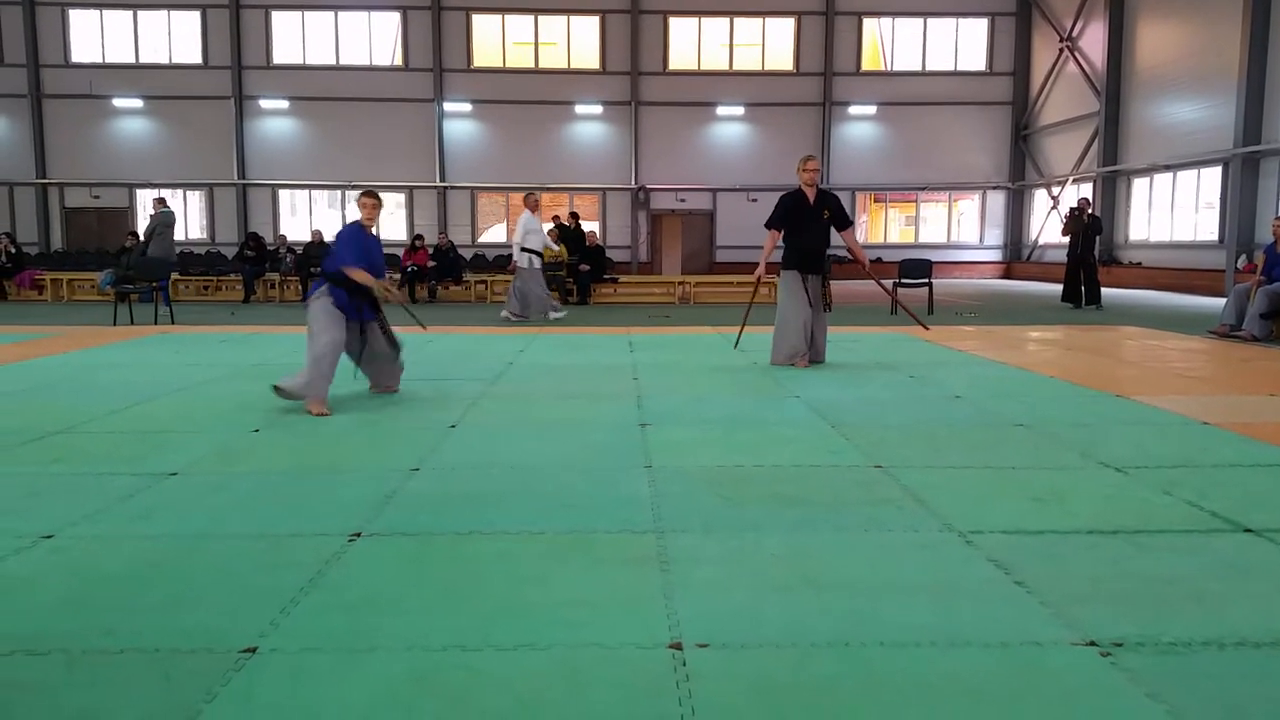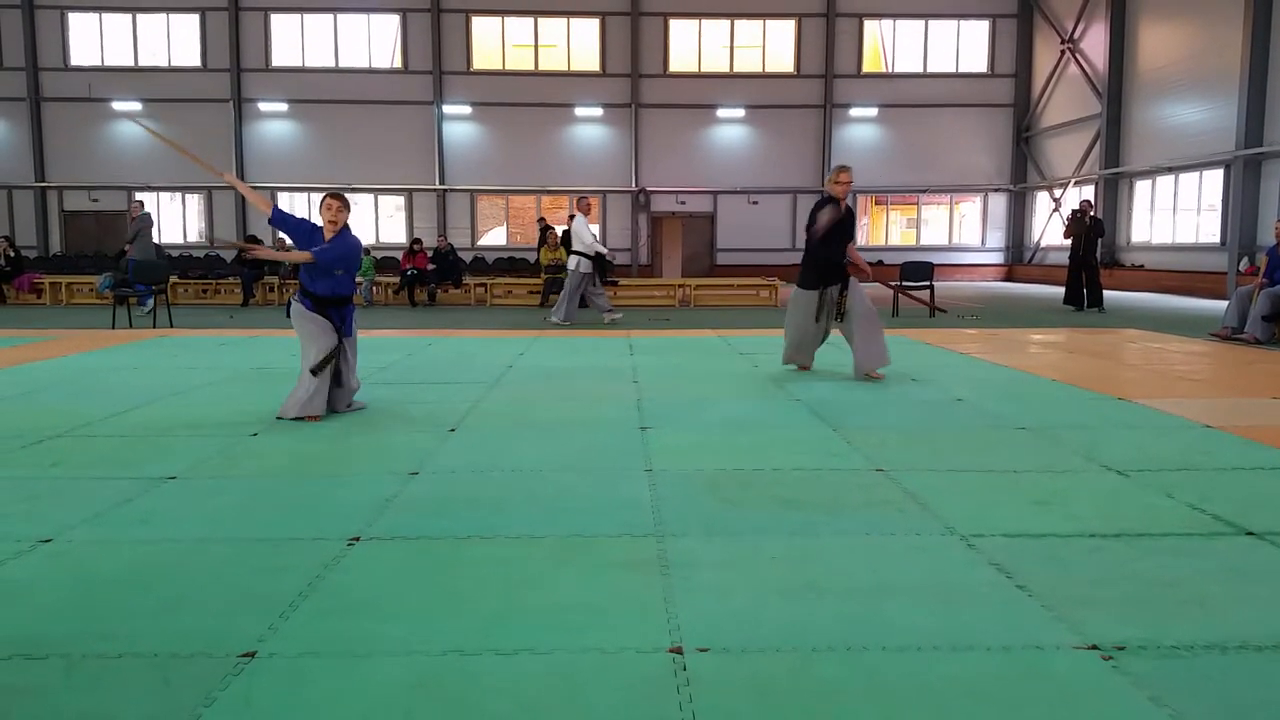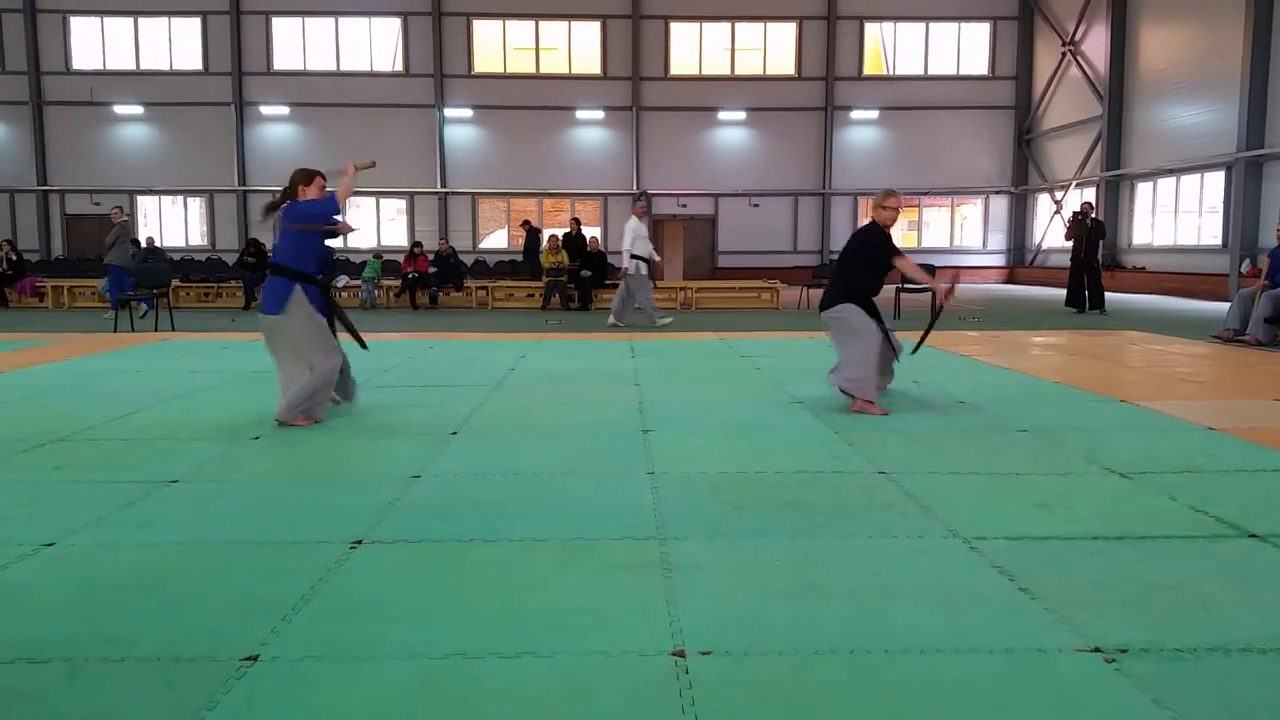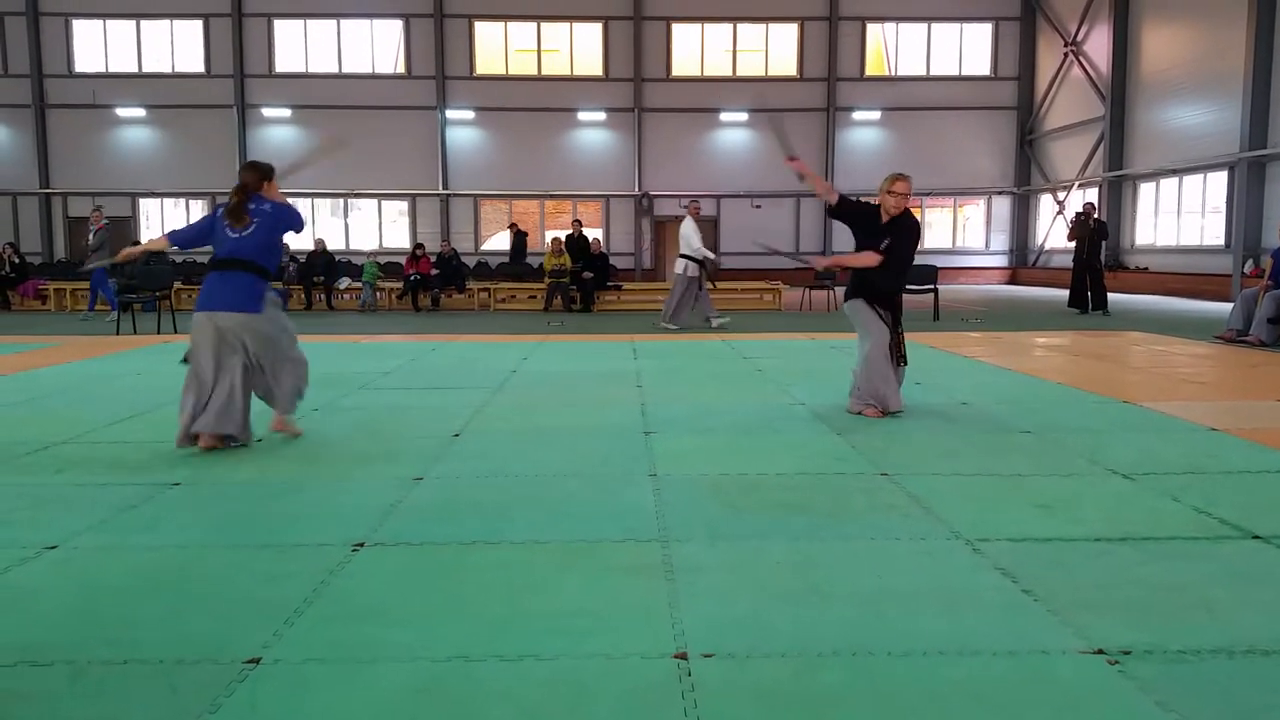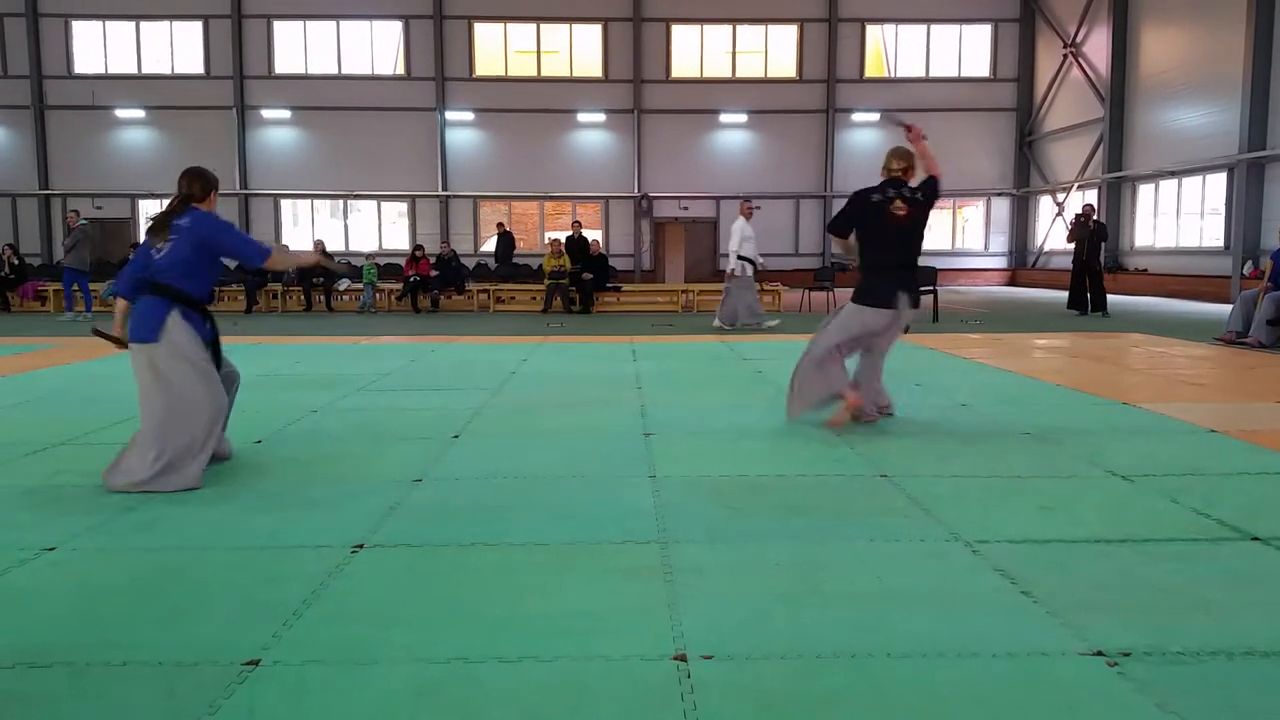
dt=0.5s
person 1, frame 1
left shoulder: (374, 243)
right shoulder: (350, 232)
left elbow: (379, 274)
right elbow: (349, 266)
left wrist: (387, 290)
right wrist: (376, 284)
left hip: (358, 299)
right hip: (331, 294)
left knee: (382, 343)
right knee: (330, 340)
left ankle: (380, 382)
right ankle: (314, 398)
person 1, frame 2
left shoulder: (351, 244)
right shoulder: (307, 231)
left elbow: (312, 257)
right elbow: (268, 208)
left wrist: (277, 255)
right wrist: (234, 181)
left hip: (339, 312)
right hip: (307, 306)
left knee: (342, 368)
right knee: (323, 347)
left ankle: (340, 400)
right ankle: (310, 405)
person 1, frame 3
left shoulder: (290, 212)
right shoulder: (299, 211)
left elbow: (335, 226)
right elbow: (338, 200)
left wrist: (338, 226)
right wrist: (350, 174)
left hip: (280, 293)
right hip: (291, 295)
left knee: (323, 353)
right knee: (322, 358)
right ankle: (292, 411)
person 1, frame 4
left shoulder: (222, 213)
right shoulder: (276, 211)
left elbow: (178, 237)
right elbow: (297, 224)
left wrist: (139, 249)
left hip: (212, 296)
right hip: (249, 295)
left knee: (214, 367)
right knee: (281, 357)
left ankle: (209, 431)
right ankle: (282, 416)
person 1, frame 5
left shoulder: (161, 227)
right shoulder: (206, 224)
left elbow: (128, 281)
right elbow: (258, 255)
left wrist: (119, 326)
right wrist: (302, 259)
left hip: (163, 320)
right hip: (168, 324)
left knee: (222, 380)
right knee: (196, 401)
left ankle: (204, 448)
right ankle: (135, 474)
person 2, frame 1
left shoulder: (830, 201)
right shoulder: (788, 201)
left elbow: (845, 230)
right elbow: (774, 234)
left wrist: (860, 255)
right wrist: (763, 263)
left hip: (818, 264)
right hip: (794, 264)
left knee: (818, 312)
right knee: (795, 311)
left ankle: (812, 354)
right ankle: (795, 355)
person 2, frame 2
left shoulder: (848, 211)
right shoulder: (824, 205)
right elbow: (824, 216)
left wrist: (861, 263)
right wrist: (825, 218)
left hip: (838, 274)
right hip: (814, 276)
left knee: (865, 314)
right knee: (808, 324)
left ankle: (867, 365)
right ankle: (801, 359)
person 2, frame 3
left shoulder: (879, 235)
right shoulder: (869, 235)
right elbow: (901, 262)
right wrist: (935, 285)
left hip: (859, 301)
right hip: (838, 302)
left knee: (884, 347)
right knee: (868, 336)
left ankle: (861, 384)
right ankle: (861, 398)
person 2, frame 4
left shoulder: (909, 226)
right shoulder: (864, 213)
left elbow: (874, 259)
right elbow: (830, 194)
left wrist: (834, 260)
right wrist: (804, 172)
left hip: (890, 299)
right hip: (860, 294)
left knee: (891, 355)
right knee: (878, 340)
left ankle: (880, 395)
right ankle: (864, 401)
person 2, frame 5
left shoulder: (863, 200)
right shoulder: (921, 198)
left elbow: (837, 234)
right elbow: (935, 175)
left wrist: (852, 248)
right wrist: (920, 144)
left hip: (873, 292)
right hip: (906, 293)
left knee: (827, 343)
right knee: (873, 352)
left ankle: (848, 395)
right ankle: (869, 403)
